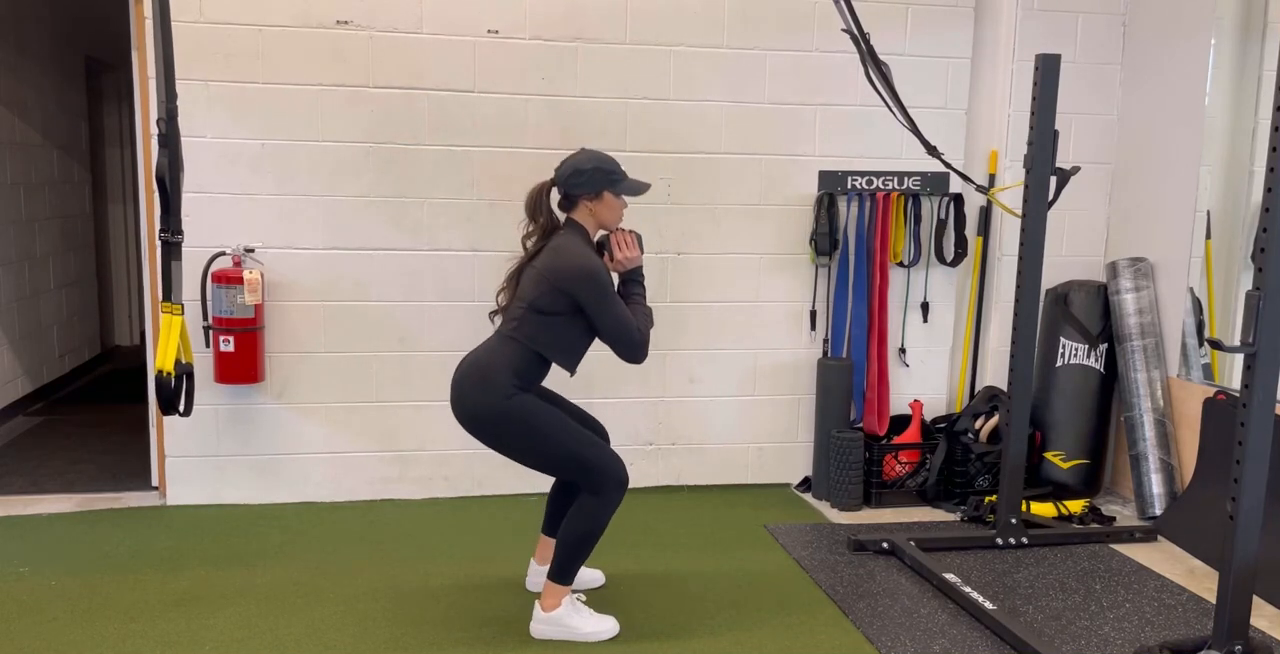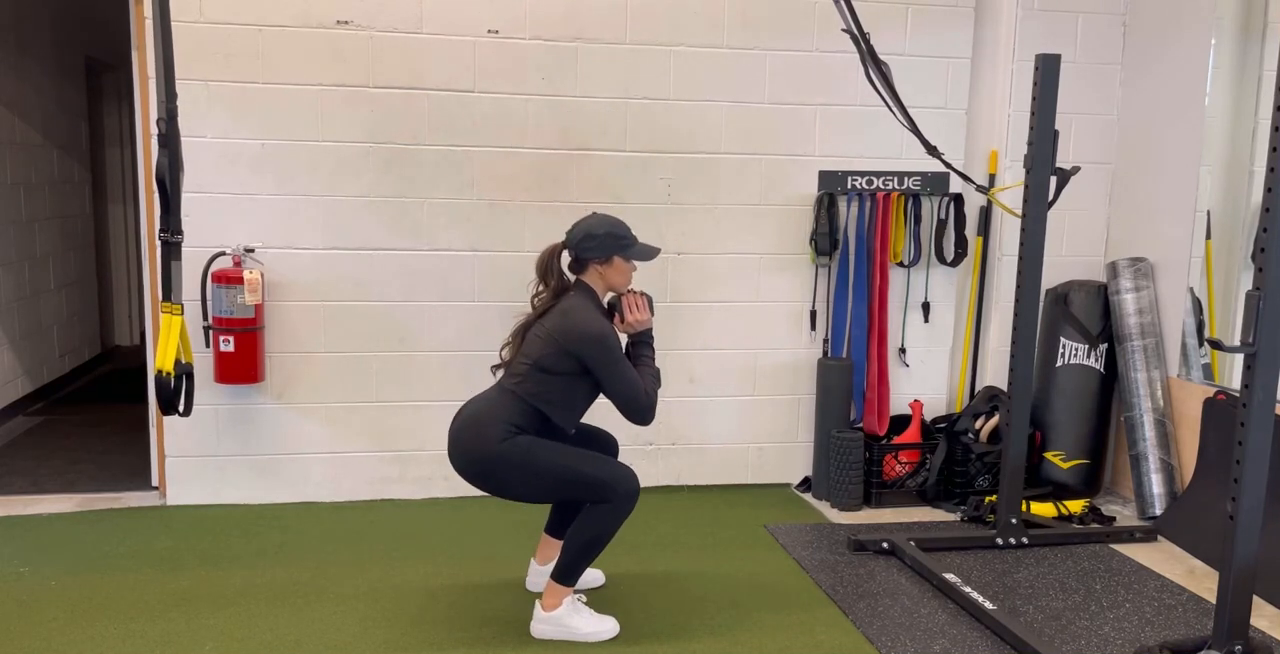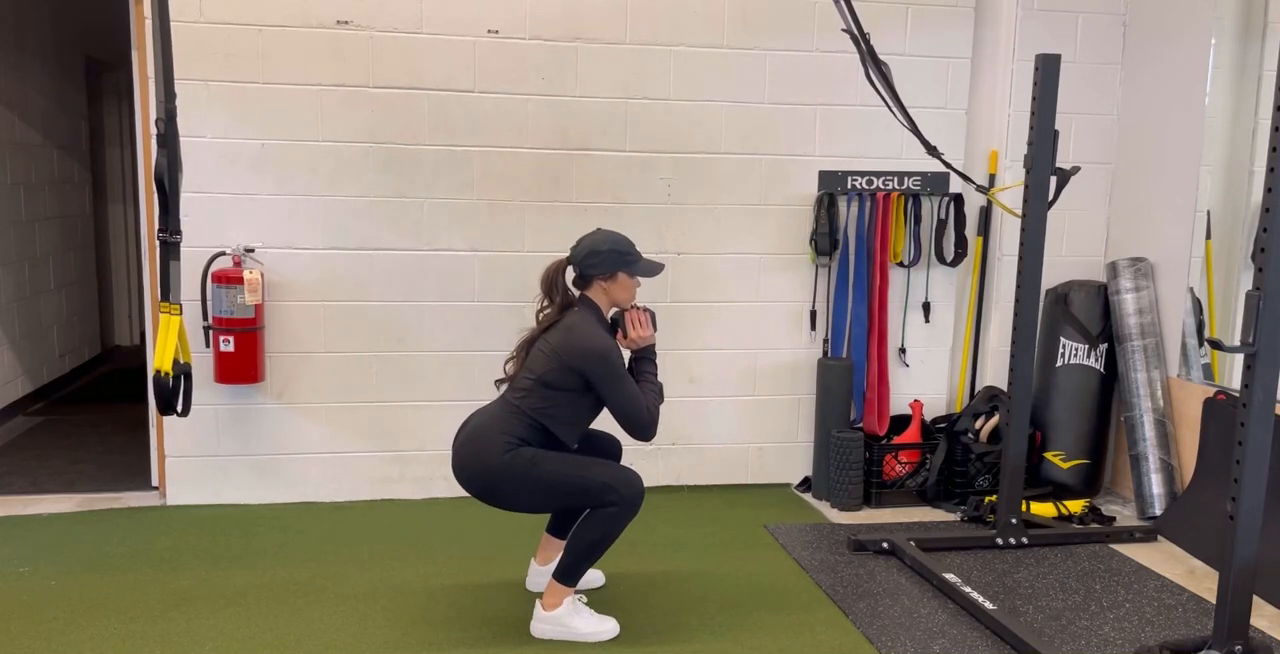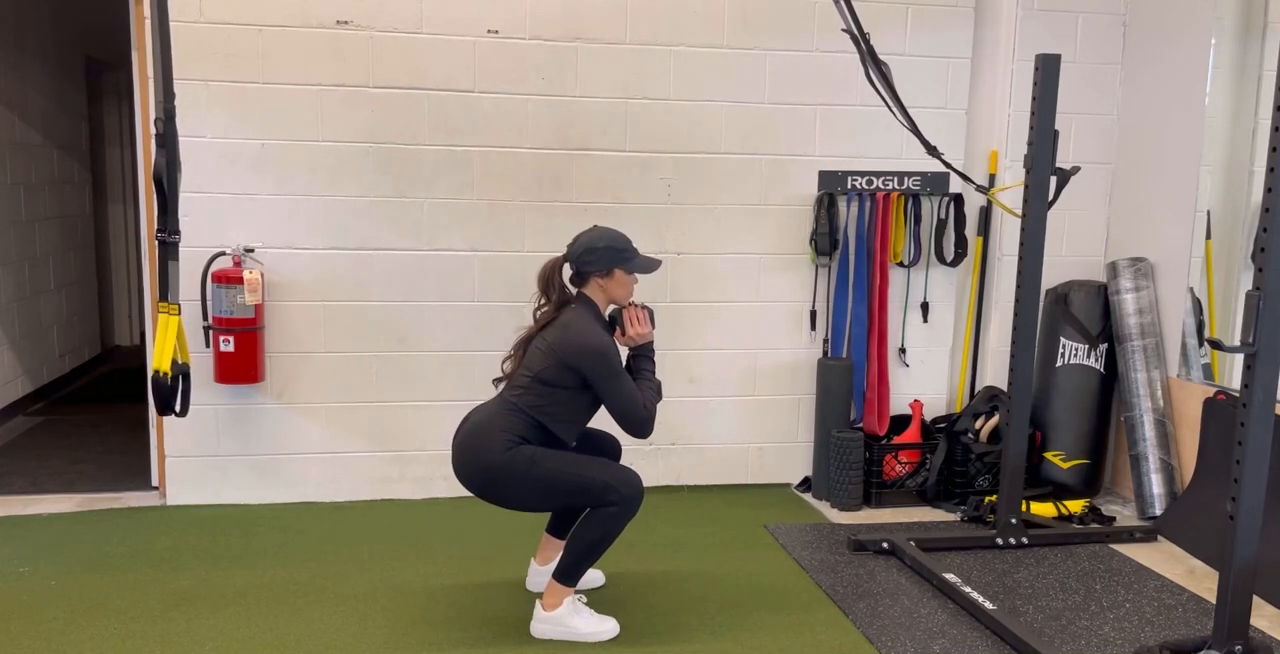
dt=0.4s
person 1, frame 1
left shoulder: (563, 246)
right shoulder: (579, 263)
left elbow: (606, 323)
right elbow: (634, 347)
left wrist: (615, 274)
right wrist: (631, 276)
left hip: (493, 382)
right hip: (492, 395)
left knee: (591, 443)
right knee: (607, 476)
left ankle: (545, 562)
right ankle: (553, 608)
person 1, frame 2
left shoulder: (572, 306)
right shoulder: (587, 326)
left elbow: (617, 381)
right elbow: (641, 408)
left wrist: (624, 336)
right wrist: (641, 337)
left hip: (488, 428)
right hip: (489, 446)
left knee: (600, 449)
right knee: (619, 486)
left ankle: (546, 563)
right ankle: (553, 607)
person 1, frame 3
left shoulder: (576, 321)
right shoulder: (591, 341)
left elbow: (620, 394)
right elbow: (643, 425)
left wrist: (629, 351)
right wrist: (644, 353)
left hip: (489, 441)
right hip: (493, 460)
left knee: (604, 451)
right knee: (624, 489)
left ankle: (546, 563)
right ankle: (554, 607)
person 1, frame 4
left shoulder: (573, 319)
right shoulder: (587, 338)
left elbow: (621, 399)
right elbow: (639, 422)
left wrist: (627, 349)
right wrist: (642, 350)
left hip: (491, 438)
right hip: (492, 456)
left knee: (603, 451)
right knee: (623, 489)
left ankle: (546, 563)
right ankle: (554, 607)
